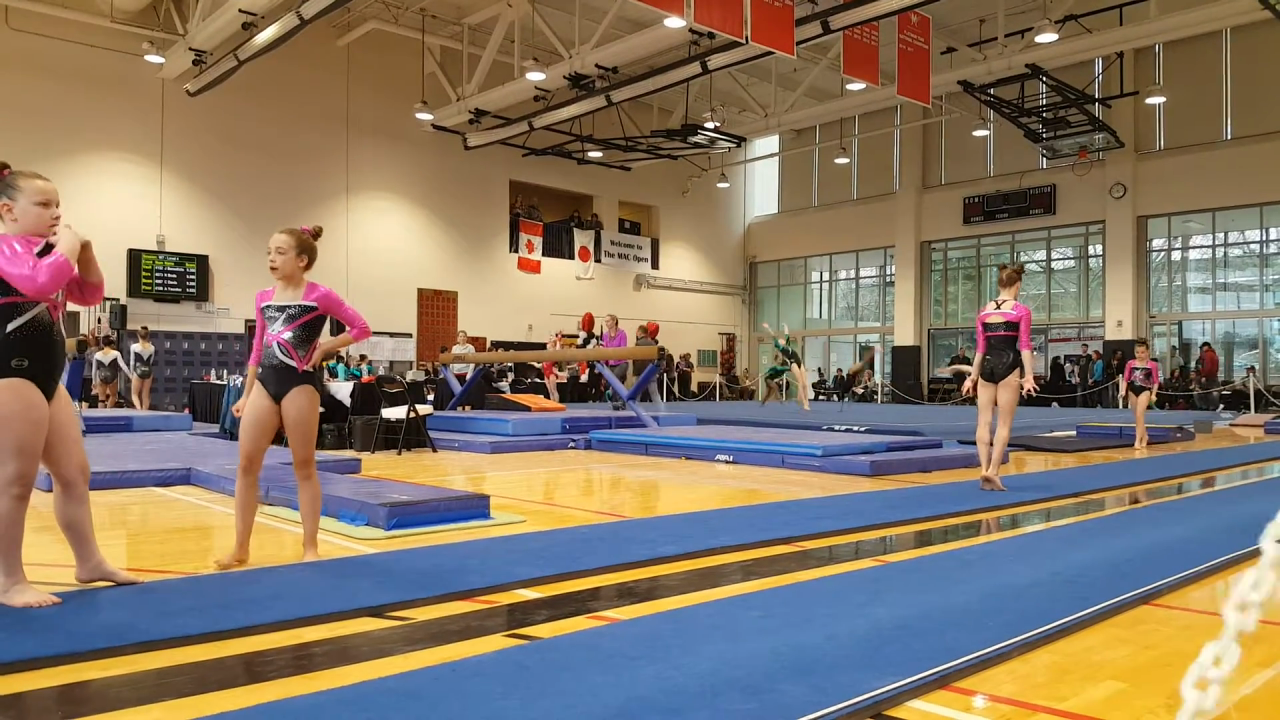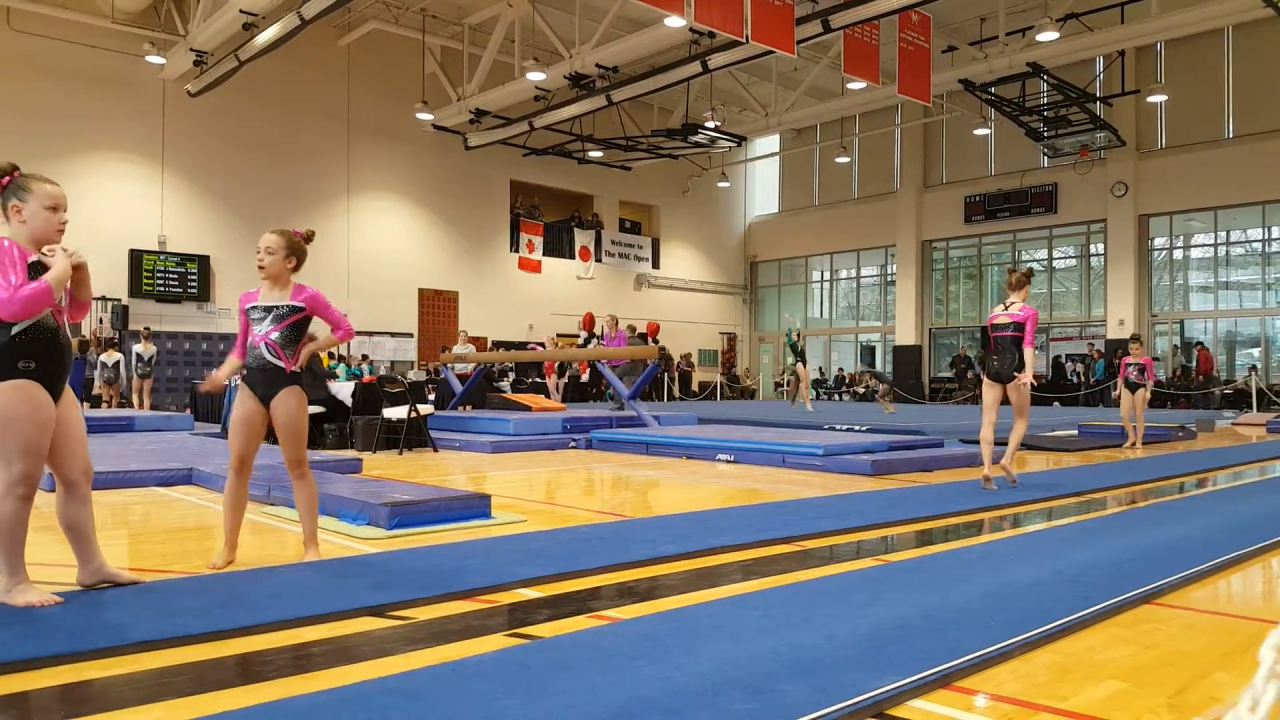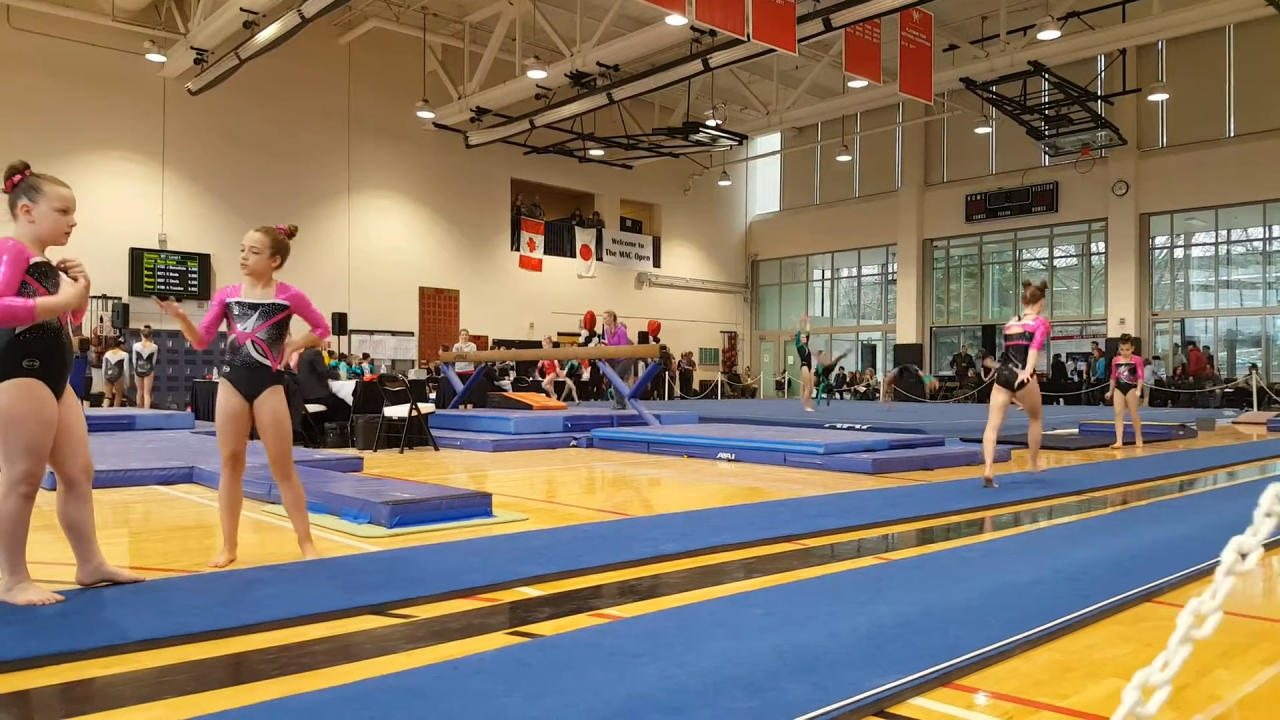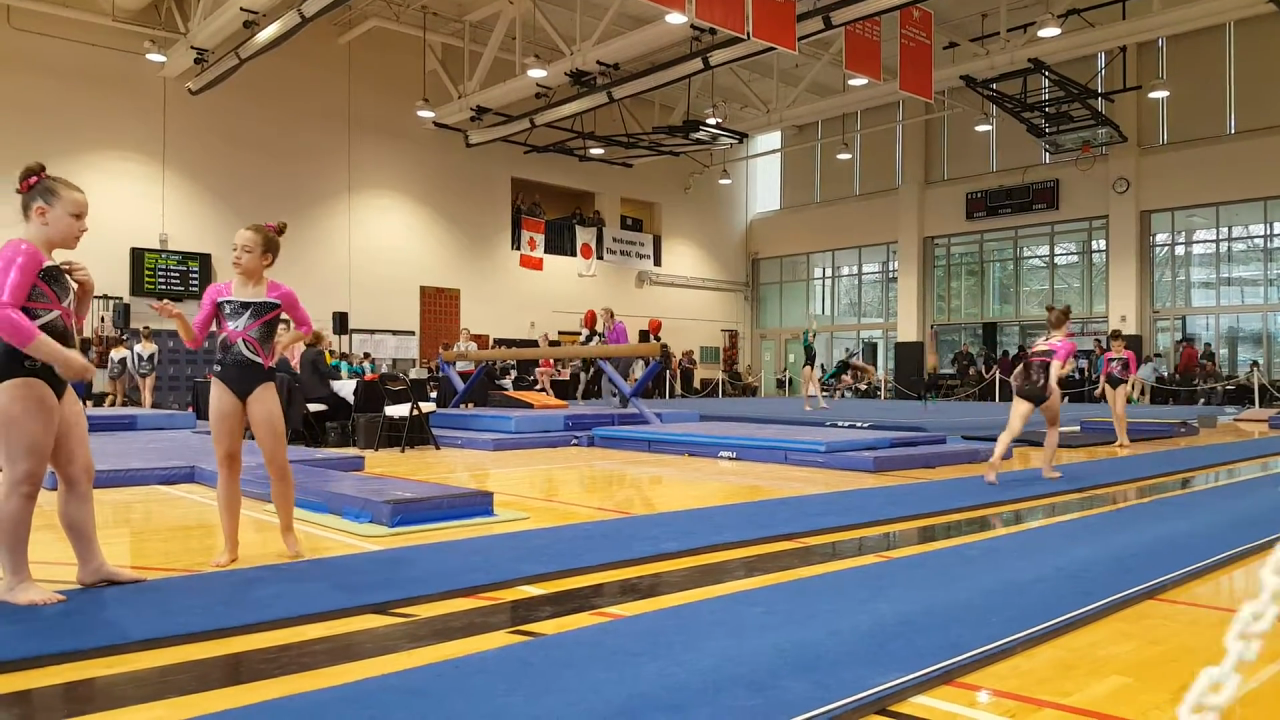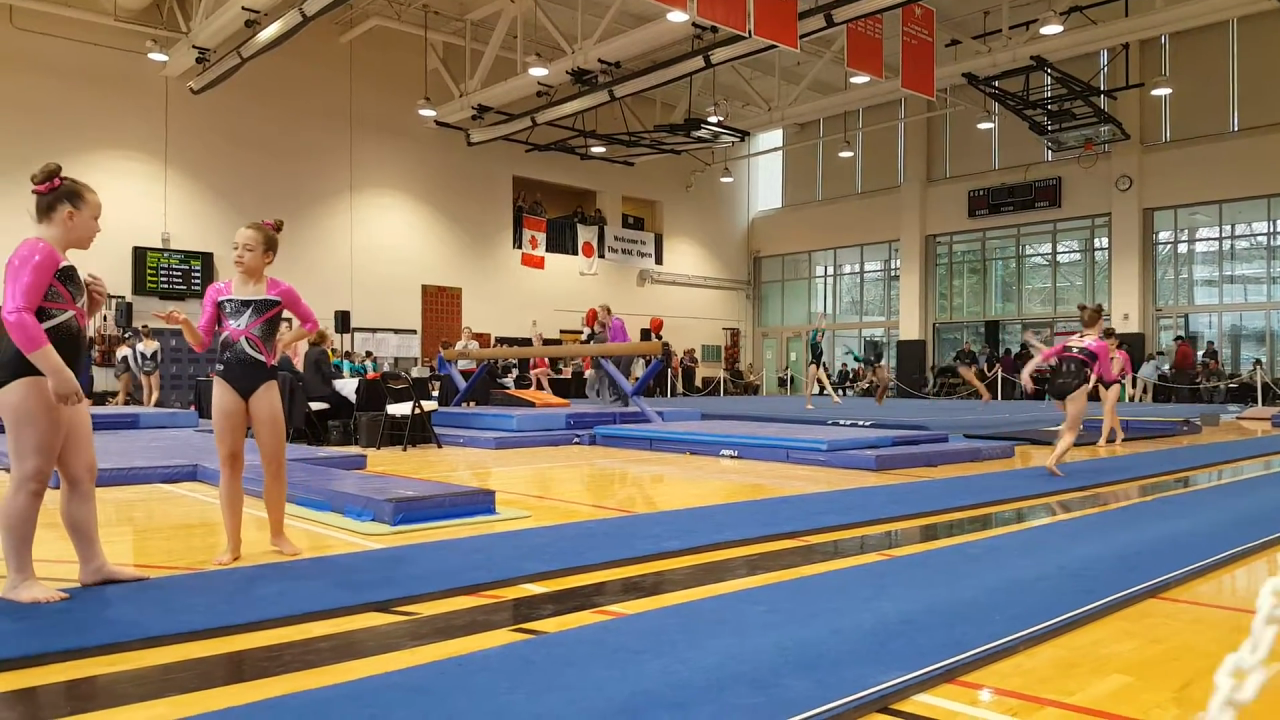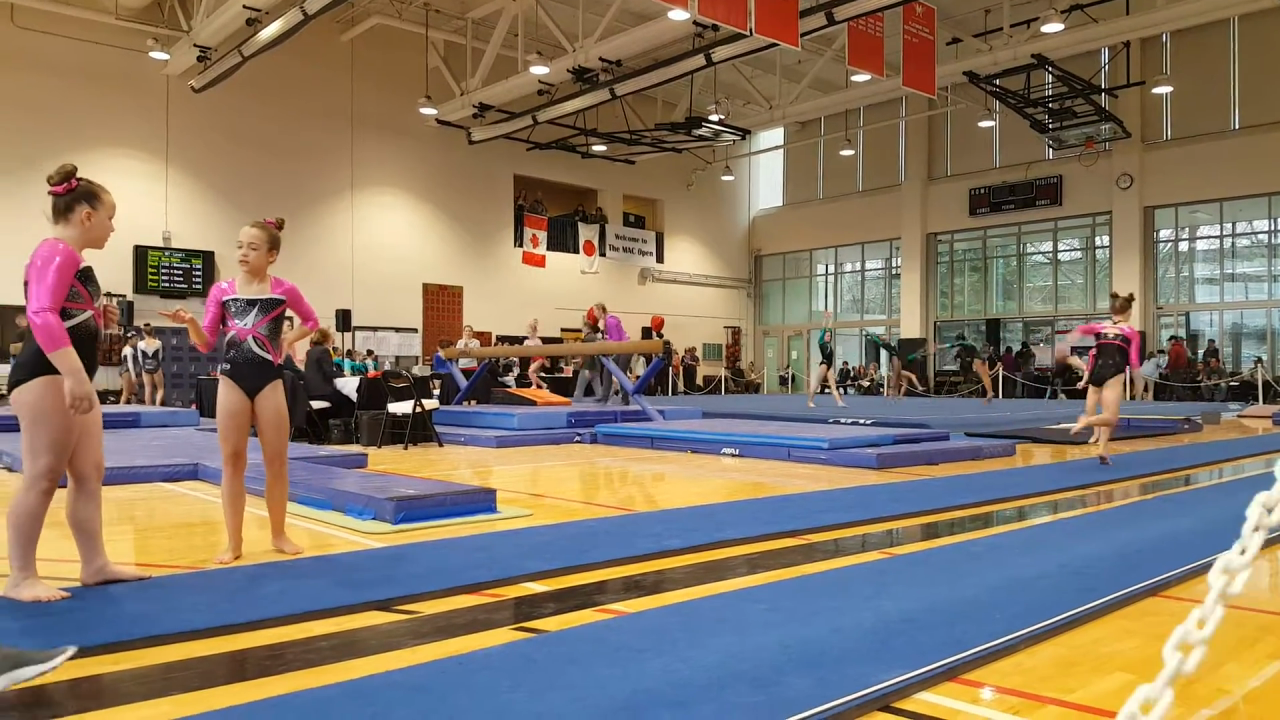
dt=0.2s
person 1, frame 1
left shoulder: (45, 252)
left elbow: (90, 296)
right elbow: (42, 283)
left wrist: (84, 254)
right wrist: (66, 246)
left hip: (47, 377)
left knee: (74, 473)
left ankle: (90, 562)
person 1, frame 2
left shoulder: (44, 258)
left elbow: (76, 312)
left wrist: (79, 276)
right wrist: (57, 274)
left hip: (54, 379)
left knee: (78, 474)
left ankle: (91, 565)
person 1, frame 3
left shoulder: (44, 262)
left elbow: (69, 317)
left wrist: (80, 288)
right wrist: (62, 300)
left hip: (53, 378)
left knee: (78, 473)
left ankle: (91, 564)
person 1, frame 4
left shoulder: (51, 264)
left elbow: (66, 322)
left wrist: (83, 292)
right wrist: (61, 356)
left hip: (51, 379)
left knee: (80, 474)
left ankle: (92, 564)
person 1, frame 5
left shoulder: (58, 260)
right shoulder: (36, 251)
left wrist: (88, 303)
right wrist: (57, 371)
left hip: (56, 377)
left knee: (82, 473)
left ankle: (93, 564)
person 1, frame 6
left shoulder: (68, 258)
right shoulder: (56, 252)
right elbow: (41, 316)
left wrist: (100, 316)
right wrist: (74, 376)
left hip: (68, 377)
right hip: (45, 376)
left knee: (89, 473)
right knee: (42, 476)
left ankle: (95, 564)
right ankle: (20, 576)
person 2, frame 1
left shoulder: (320, 296)
right shoulder: (263, 298)
left elbow: (361, 328)
right elbow: (258, 349)
left wrist: (323, 348)
right wrist: (245, 394)
left hip: (300, 383)
right hip: (264, 383)
left knee: (304, 467)
right knee: (247, 464)
left ankle: (311, 546)
right ankle: (240, 547)
person 2, frame 2
left shoulder: (307, 297)
right shoulder: (247, 299)
left elbow: (345, 330)
right elbow: (241, 349)
left wrist: (310, 348)
right wrist: (224, 372)
left hip: (287, 385)
right hip: (250, 384)
left knee: (297, 468)
right knee: (238, 465)
left ankle: (311, 545)
right ankle: (228, 546)
person 2, frame 3
left shoulder: (290, 296)
right shoulder: (227, 294)
left elbow: (322, 329)
right elbow: (202, 340)
left wrist: (292, 346)
right wrist: (181, 317)
left hip: (269, 383)
right hip: (232, 382)
left knee: (282, 467)
right knee: (231, 463)
left ankle: (306, 541)
right ankle: (229, 545)
person 2, frame 4
left shoulder: (280, 294)
right shoulder: (216, 292)
left elbow: (305, 327)
right elbow: (194, 340)
left wrist: (281, 344)
right wrist: (179, 318)
left hip: (261, 381)
right hip: (224, 380)
left knee: (277, 463)
right knee: (227, 463)
left ankle: (287, 531)
right ankle: (230, 544)
person 2, frame 5
left shoulder: (281, 291)
right shoulder: (217, 291)
left elbow: (311, 323)
right elbow: (201, 342)
left wrist: (283, 341)
right wrist: (183, 323)
left hip: (264, 379)
right hip: (227, 379)
left knee: (275, 462)
right knee: (230, 462)
left ankle: (278, 533)
right ankle: (232, 542)
person 2, frame 6
left shoulder: (285, 291)
right shoulder: (221, 292)
left elbow: (311, 321)
right elbow: (206, 344)
left wrist: (288, 340)
right wrist: (190, 324)
left hip: (269, 378)
right hip: (233, 378)
left knee: (276, 461)
right knee: (232, 461)
left ankle: (279, 534)
right ankle: (233, 541)
person 3, frame 1
left shoulder: (984, 311)
right shoulder: (1022, 311)
left elbow: (980, 347)
right elbow: (1024, 345)
left wrist: (973, 376)
right wrist: (1028, 375)
left hip: (986, 366)
right hip: (1008, 366)
left knee: (984, 422)
right knee: (1004, 424)
left ankle: (985, 472)
right ankle: (992, 471)
person 3, frame 2
left shoulder: (994, 312)
right shoulder: (1029, 312)
right elbow: (1028, 343)
right wrist: (1028, 372)
left hip: (992, 366)
right hip: (1013, 367)
left knee: (988, 422)
right knee: (1021, 418)
left ankle: (987, 470)
right ankle: (1007, 460)
person 3, frame 3
left shoulder: (1010, 324)
right shoulder: (1041, 322)
right elbow: (1036, 345)
right wrist: (1028, 370)
left hip: (1003, 374)
right hip: (1023, 375)
left knee: (993, 425)
right knee: (1035, 420)
left ankle: (988, 469)
right ankle: (1033, 462)
person 3, frame 4
left shoulder: (1037, 343)
right shoulder: (1067, 345)
right elbow: (1057, 364)
right wrist: (1053, 381)
left hip: (1025, 388)
right hip: (1044, 388)
left knee: (1011, 432)
right knee: (1053, 427)
left ankle: (995, 461)
right ankle: (1047, 468)
person 3, frame 5
left shoulder: (1068, 341)
right shoulder: (1100, 345)
left elbow: (1048, 354)
right elbow: (1108, 377)
left wrist: (1027, 370)
left hip: (1056, 384)
right hip: (1074, 385)
left knee: (1071, 425)
right knee: (1072, 432)
right ankle: (1052, 461)
person 3, frame 6
left shoulder: (1098, 327)
right shoulder: (1131, 332)
left elbow: (1082, 329)
right elbow: (1134, 361)
left wrist: (1070, 339)
left hip: (1096, 373)
right hip: (1113, 374)
right knee: (1109, 418)
left ankle: (1103, 451)
right ankle: (1085, 421)
